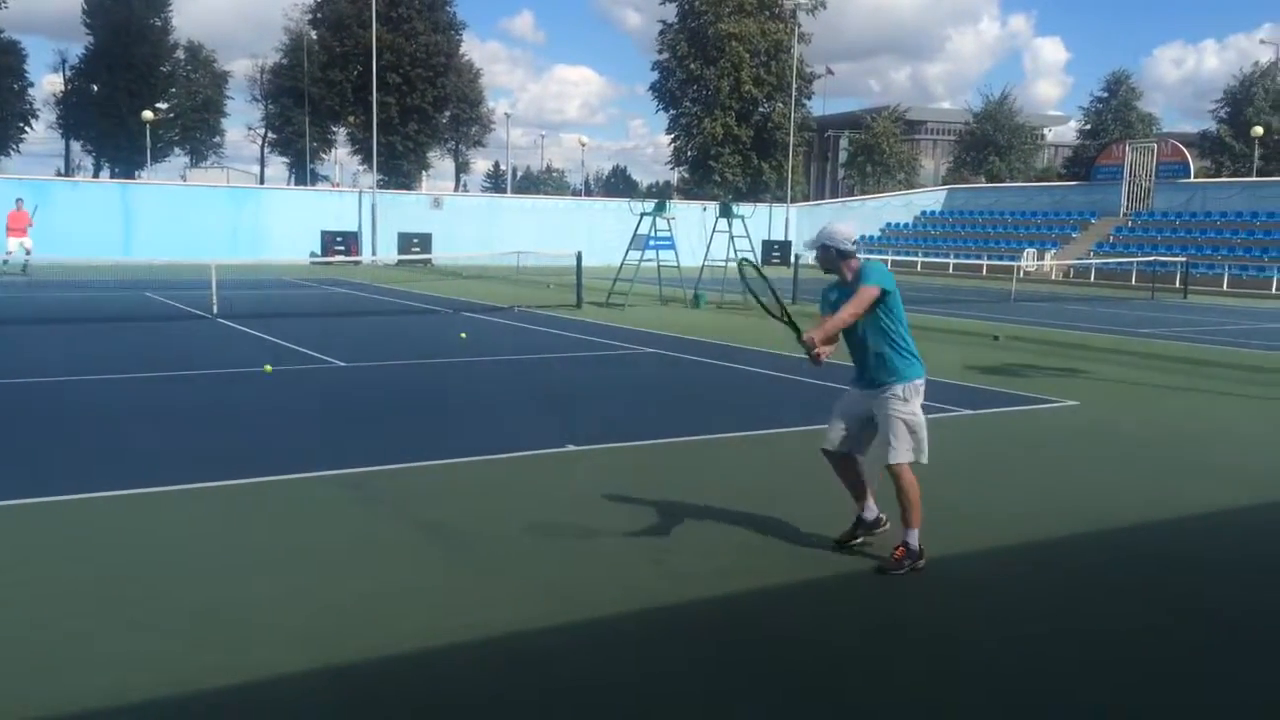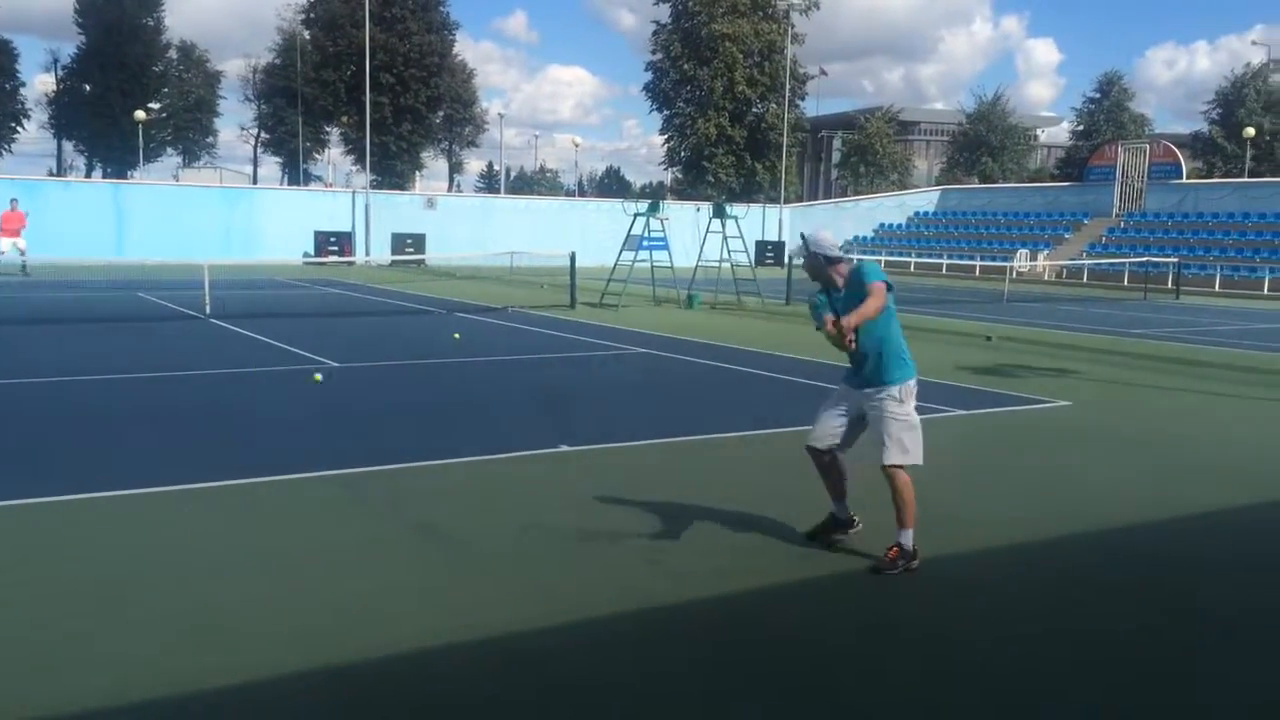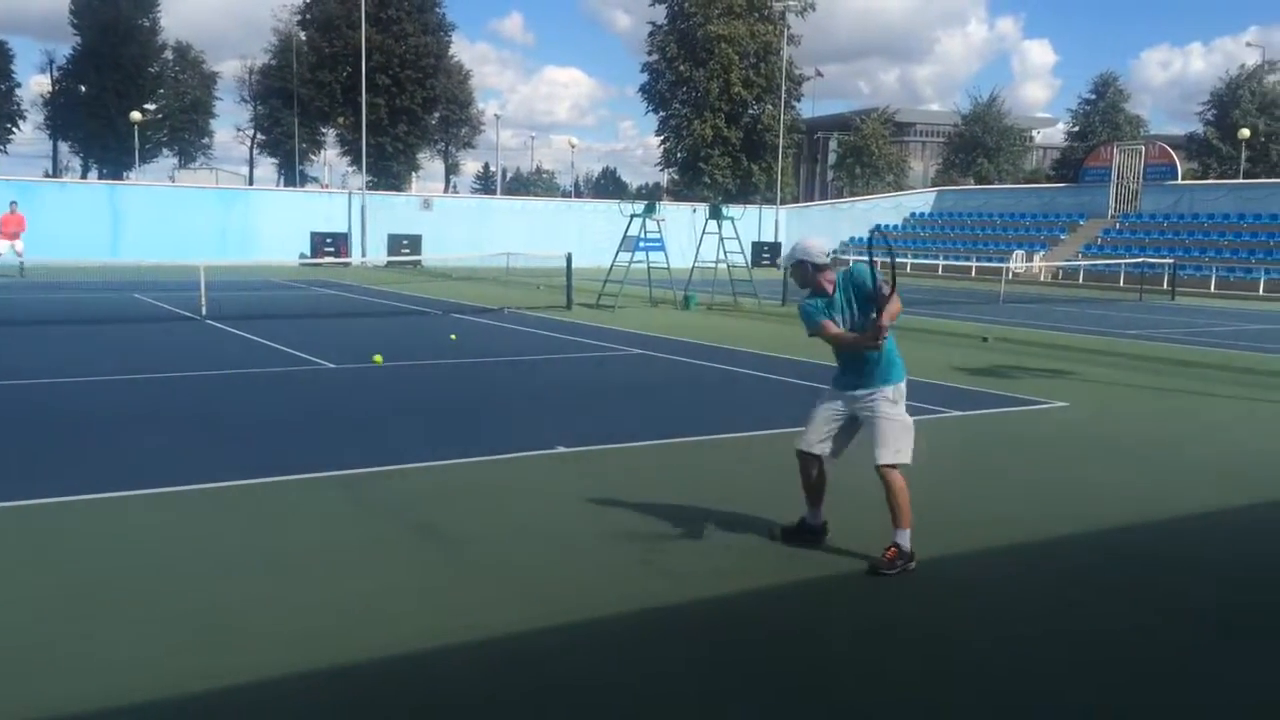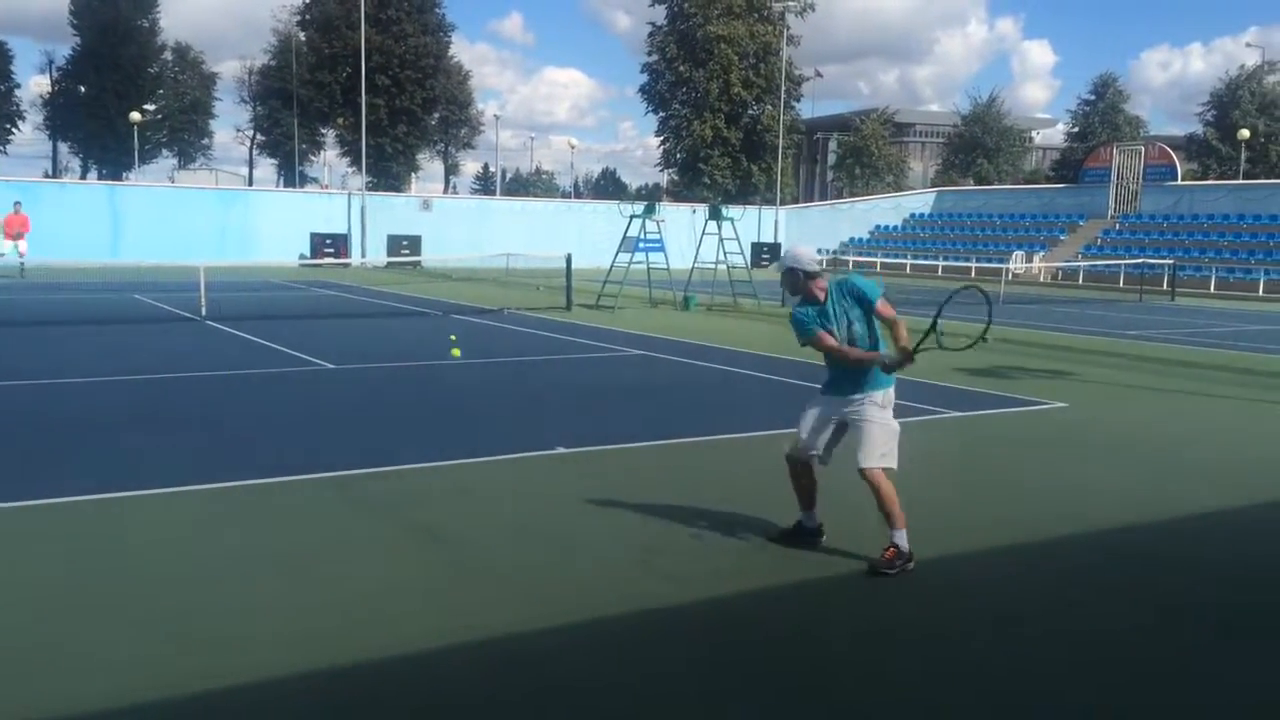
dt=0.1s
person 1, frame 1
left shoulder: (871, 271)
right shoulder: (830, 293)
left elbow: (857, 306)
right elbow: (831, 331)
left wrist: (816, 334)
right wrist: (821, 347)
left hip: (900, 384)
right hip: (863, 384)
left knee: (896, 464)
right knee: (835, 450)
left ankle: (913, 547)
right ankle: (871, 516)
person 1, frame 2
left shoulder: (865, 271)
right shoulder: (820, 300)
left elbow: (877, 301)
right elbow: (830, 328)
left wrist: (848, 323)
right wrist: (838, 333)
left hip: (894, 385)
right hip: (856, 384)
left knee: (893, 466)
right knee: (819, 446)
left ankle: (907, 547)
right ankle: (842, 516)
person 1, frame 3
left shoulder: (857, 276)
right shoulder: (809, 306)
left elbow: (893, 301)
right elbow: (837, 339)
left wrist: (882, 323)
right wrist: (864, 335)
left hip: (884, 387)
right hip: (843, 389)
left knee: (887, 466)
right knee: (808, 453)
left ankle: (903, 547)
right ankle: (813, 523)
person 1, frame 4
left shoulder: (852, 286)
right shoulder: (801, 314)
left elbow: (893, 318)
right elbow: (833, 349)
left wrist: (902, 346)
right wrist: (875, 357)
left hip: (873, 394)
right hip: (833, 394)
left knee: (871, 470)
right knee: (797, 457)
left ankle: (901, 547)
right ankle: (810, 526)
